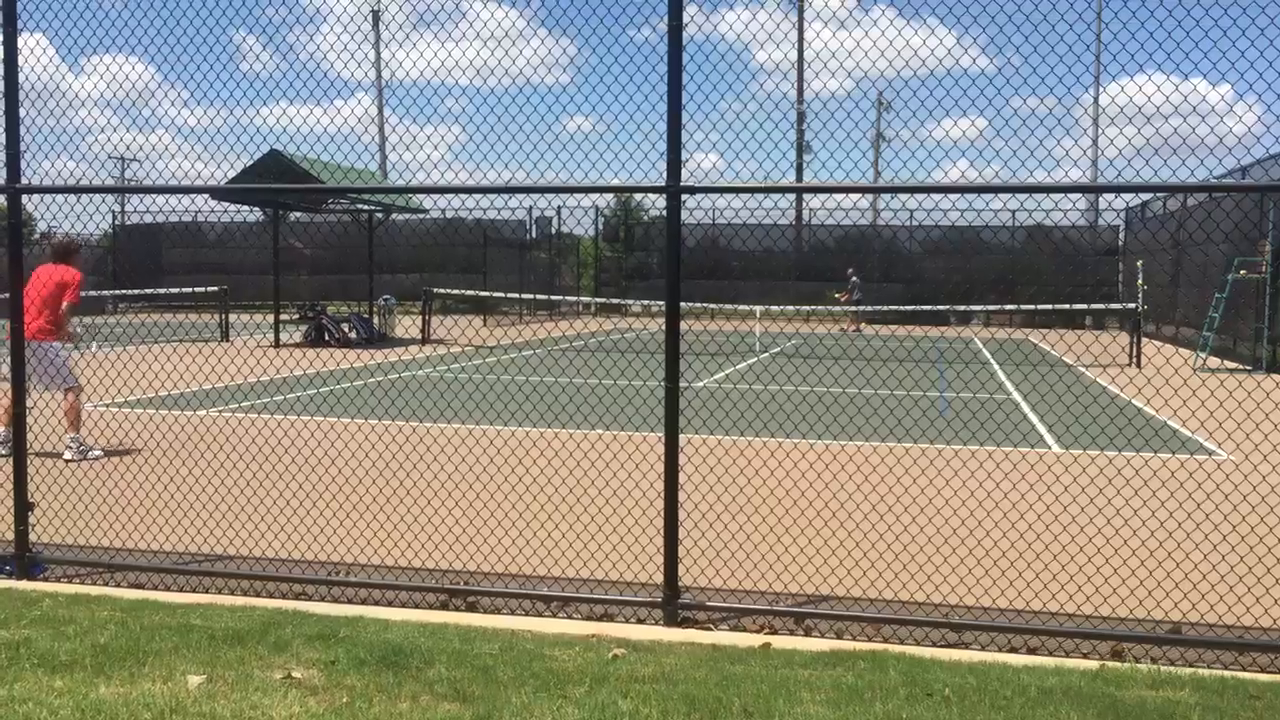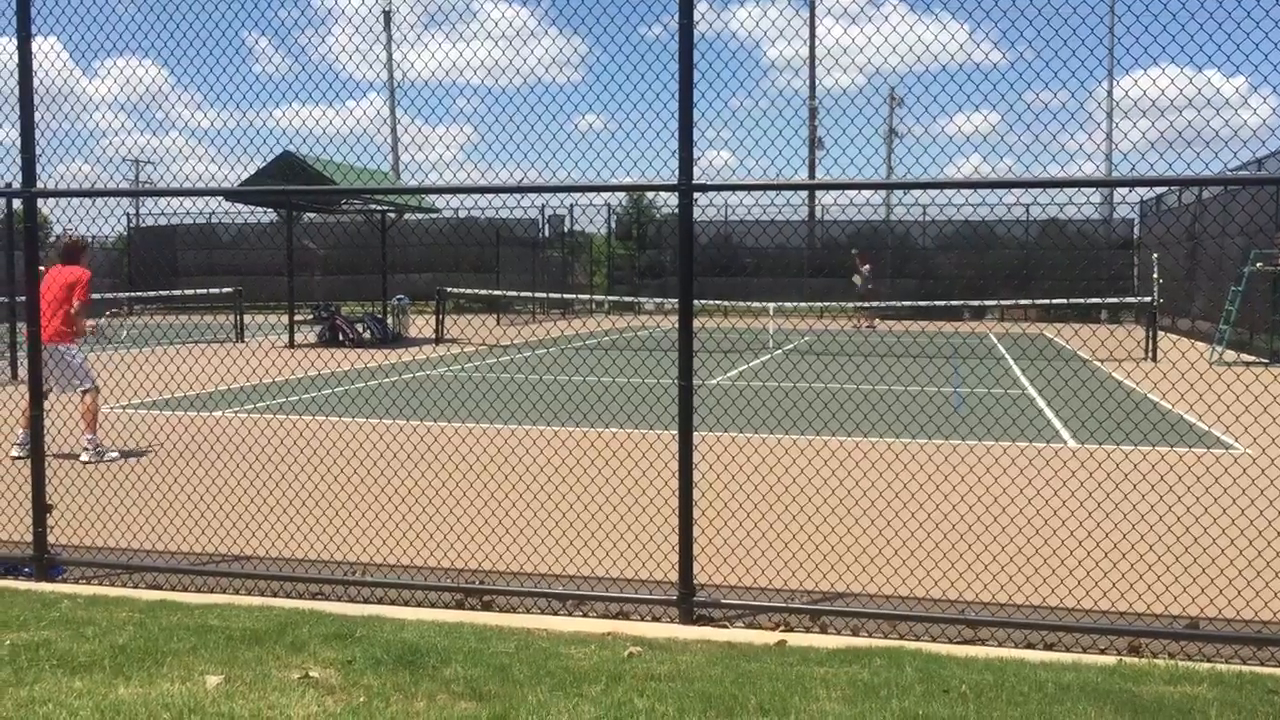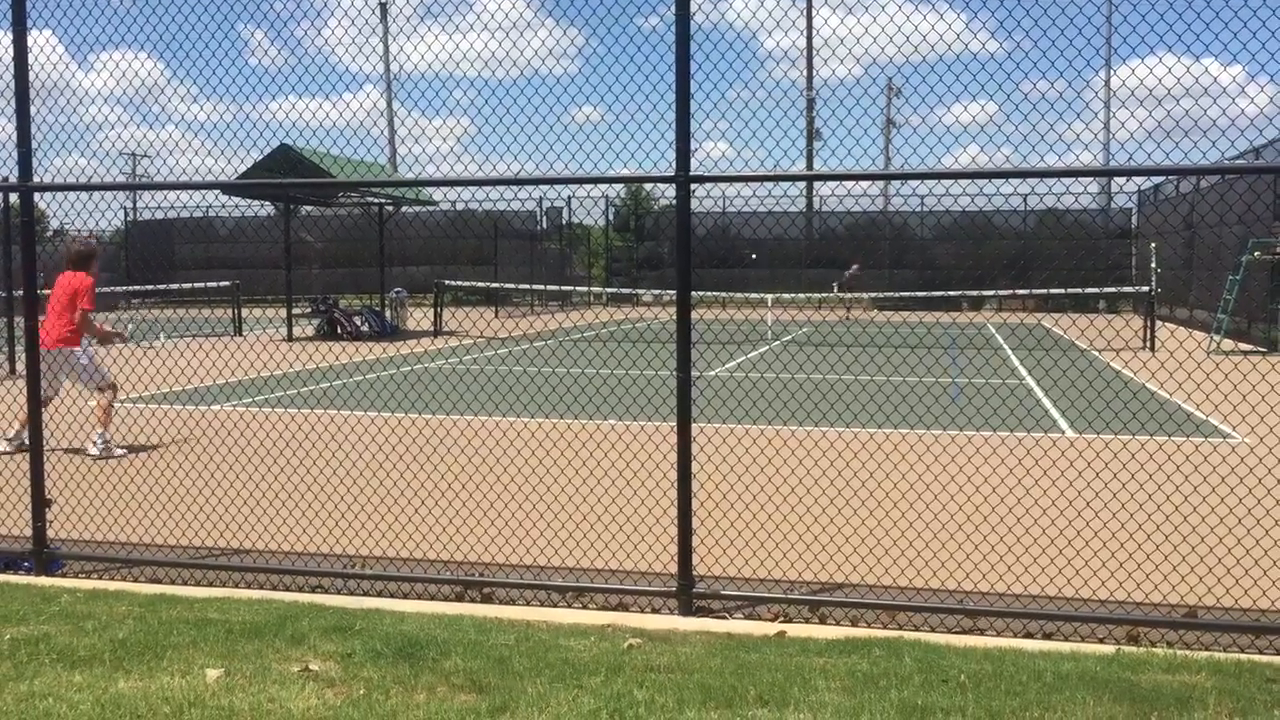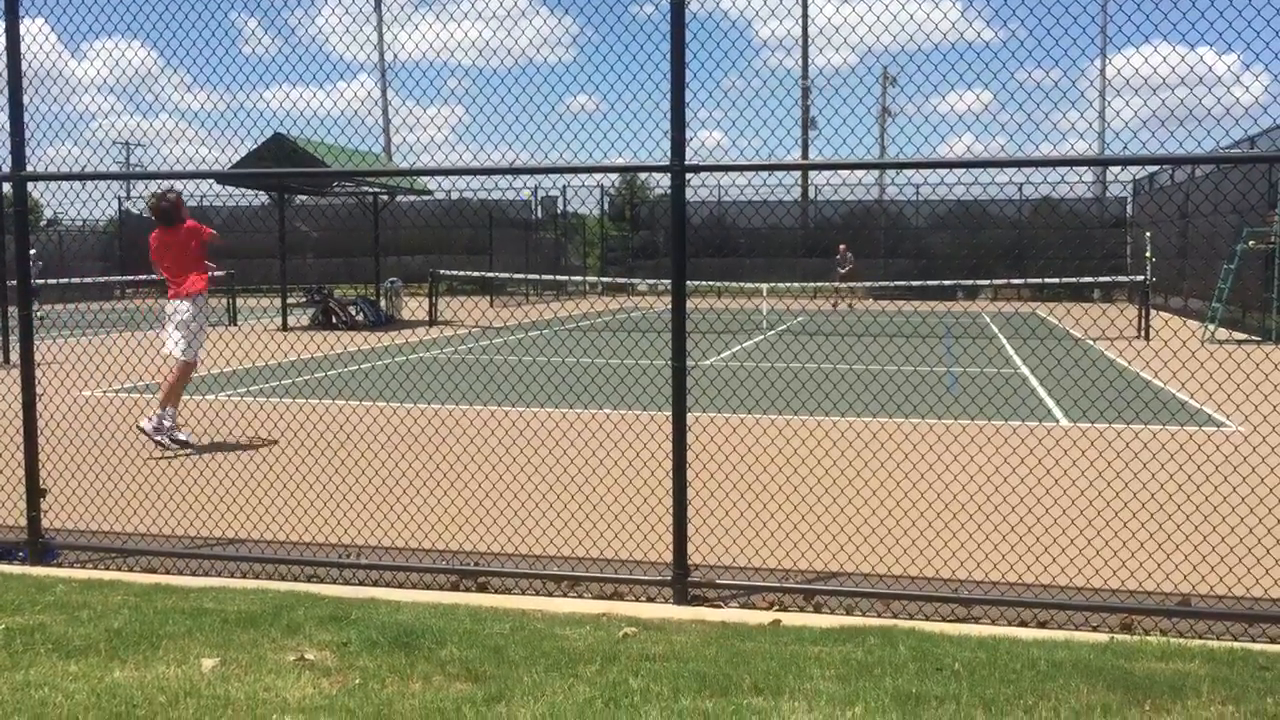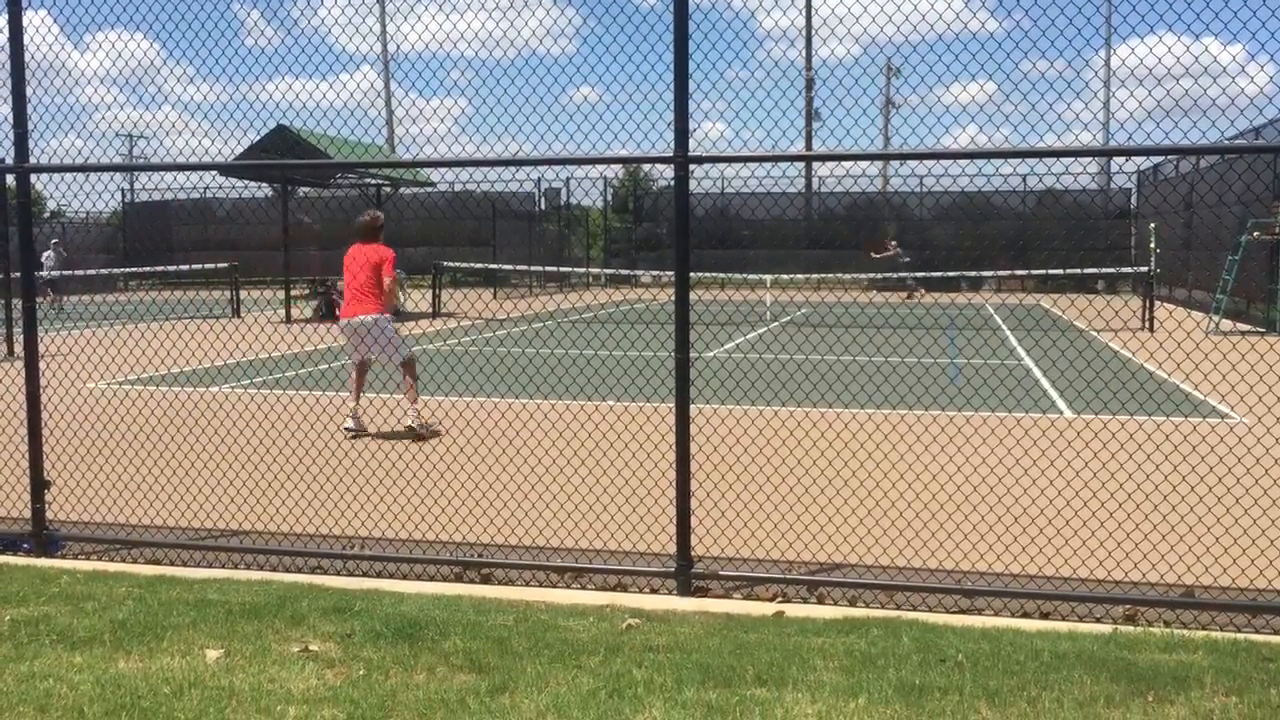
dt=1s
person 1, frame 1
left shoulder: (41, 270)
right shoulder: (73, 275)
right elbow: (64, 312)
left wrist: (59, 330)
right wrist: (64, 331)
left hip: (20, 334)
right hip: (43, 338)
right knee: (71, 387)
right ankle: (74, 445)
person 1, frame 2
left shoulder: (50, 272)
right shoulder: (82, 274)
right elbow: (75, 310)
left wrist: (80, 324)
right wrist: (80, 329)
left hip: (38, 338)
right hip: (59, 341)
right knee: (89, 389)
left ankle: (22, 443)
right ankle: (91, 447)
person 1, frame 3
left shoulder: (65, 277)
right shoulder: (86, 281)
right elbow: (81, 320)
left wrist: (103, 331)
right wrist: (102, 334)
left hip: (46, 344)
right hip: (68, 346)
left knee: (44, 396)
right knee: (107, 387)
left ankle: (13, 439)
right ankle: (100, 442)
person 1, frame 4
left shoulder: (156, 238)
right shoulder: (191, 228)
right elbow: (211, 237)
left hip: (176, 301)
right hip: (193, 300)
left knee: (184, 364)
right knee: (185, 364)
left ankle: (168, 423)
right ankle: (157, 420)
person 1, frame 5
left shoulder: (351, 252)
right shoulder: (385, 252)
right elbow: (388, 286)
right wrist: (388, 308)
left hip: (347, 318)
right hip: (373, 316)
left knee: (360, 363)
right knee: (407, 361)
left ankle: (353, 417)
right ankle: (413, 417)
